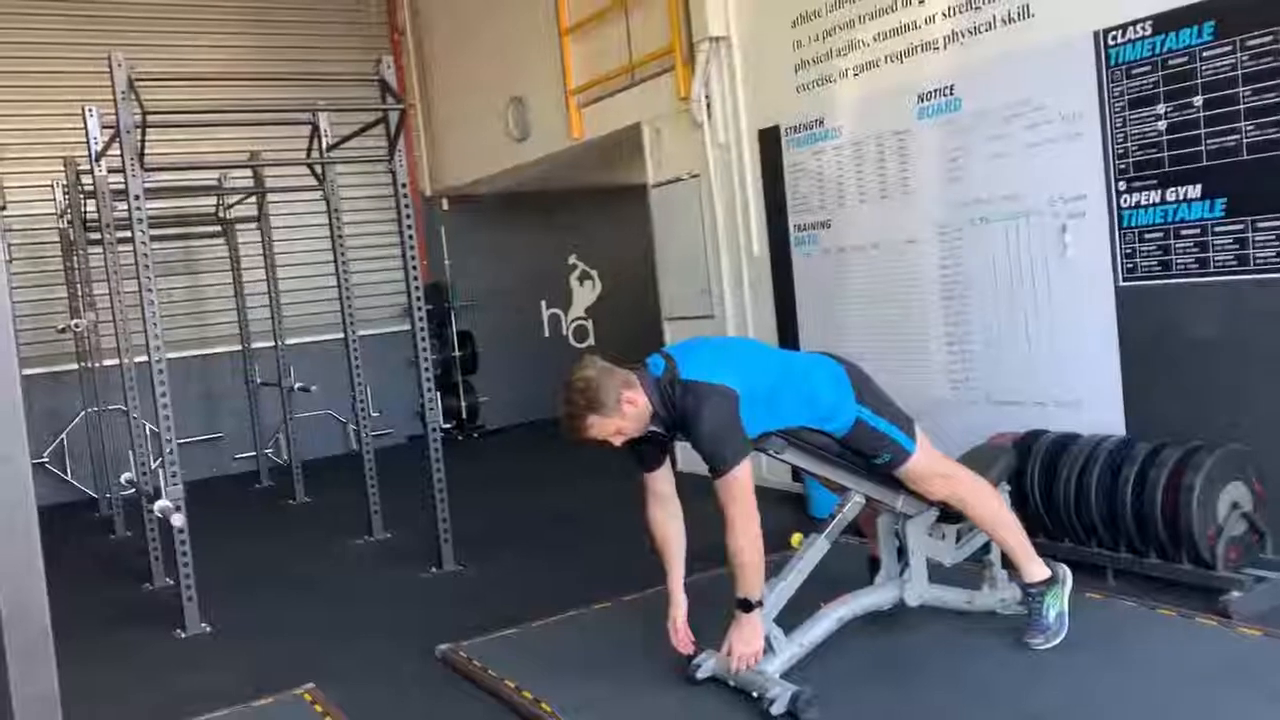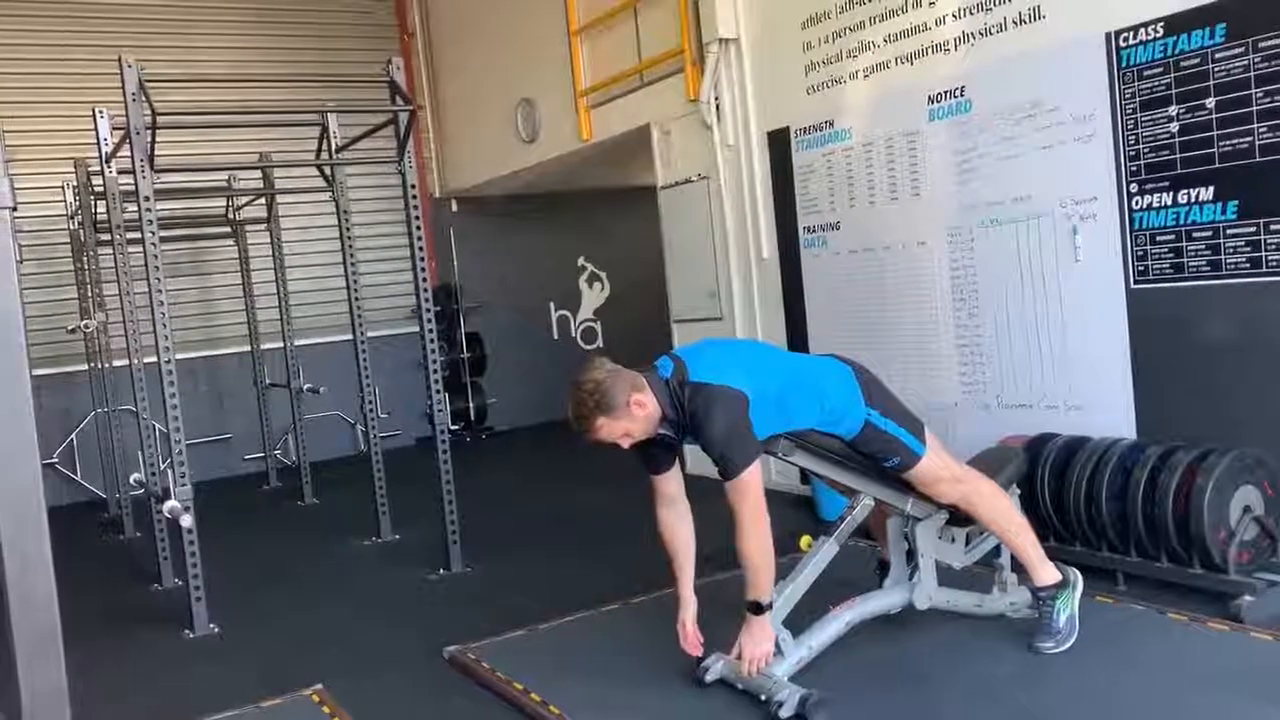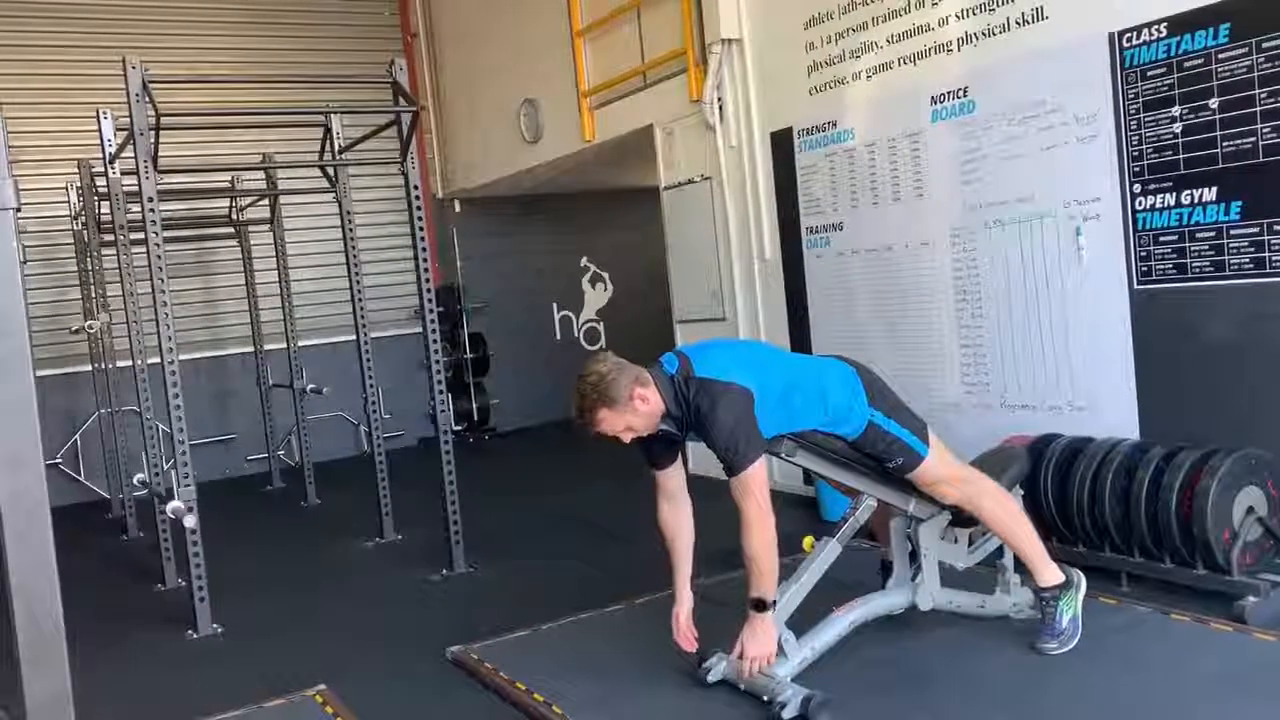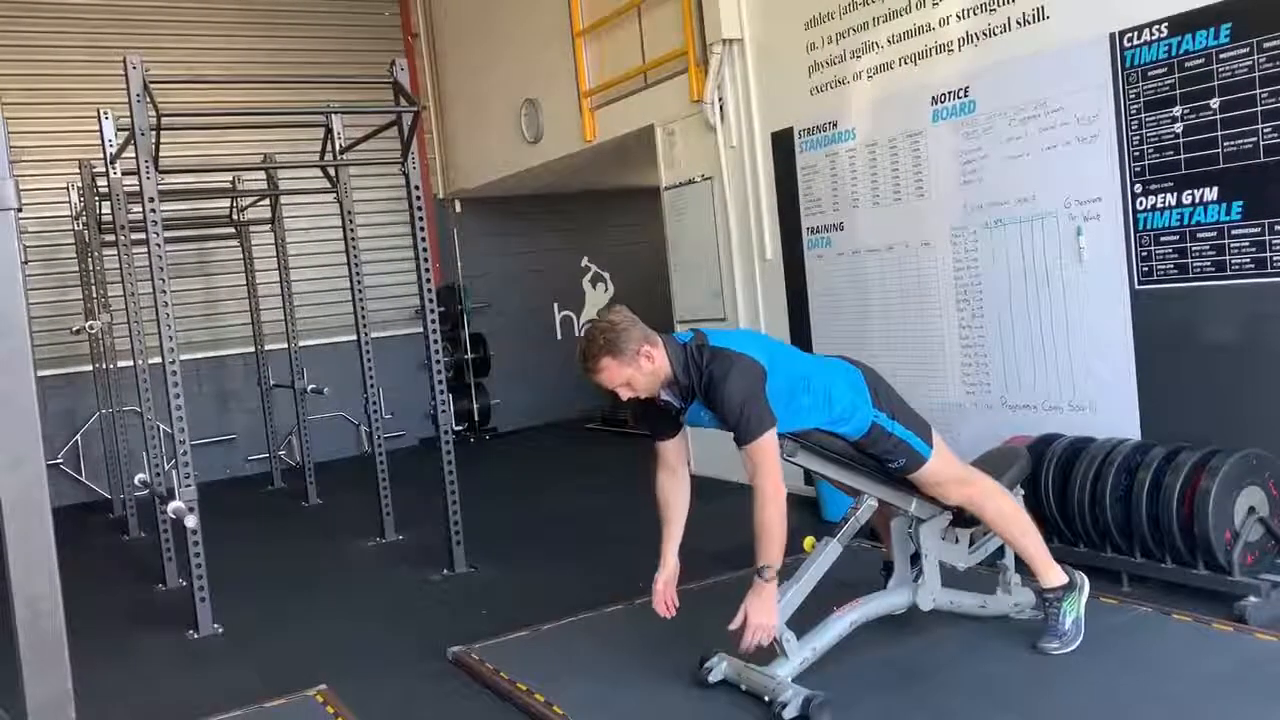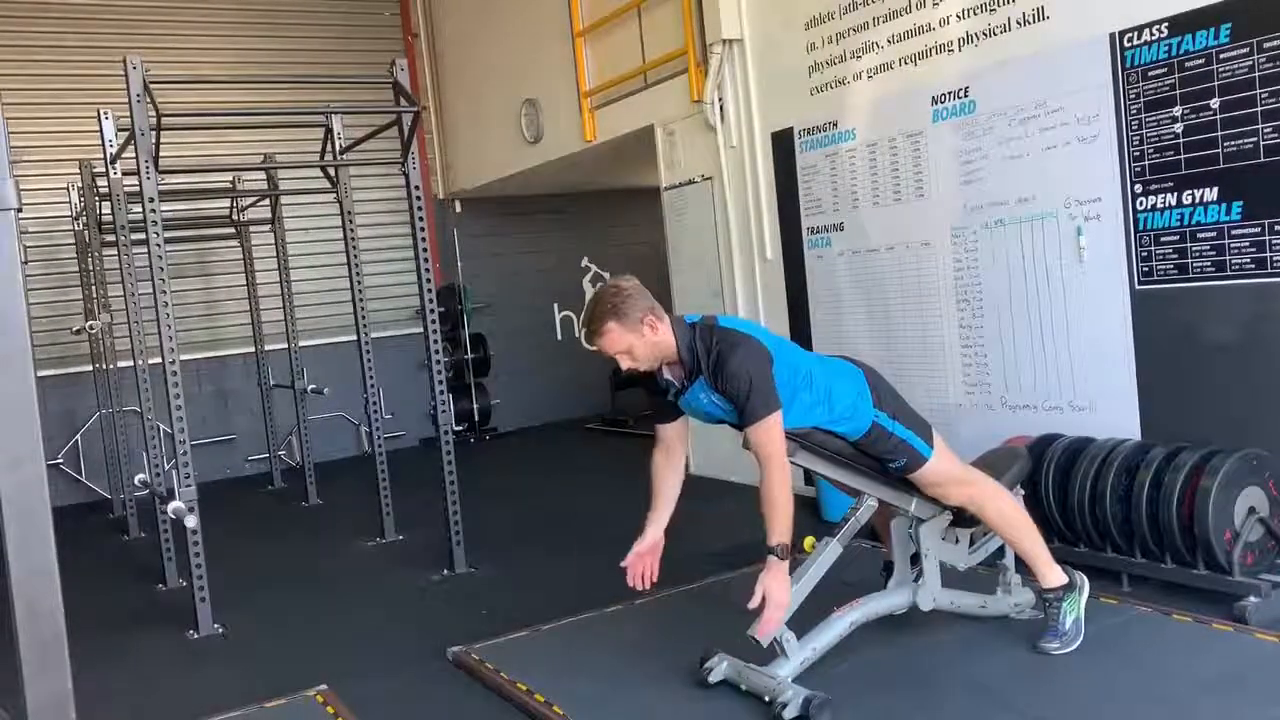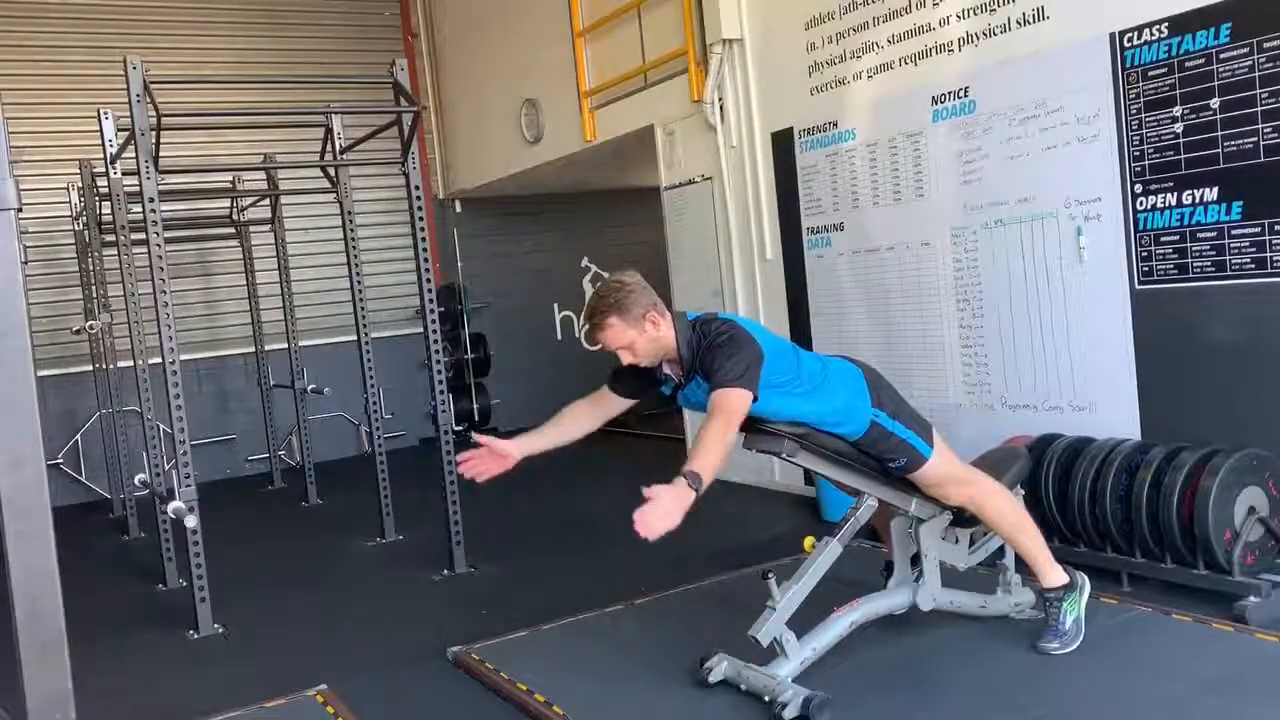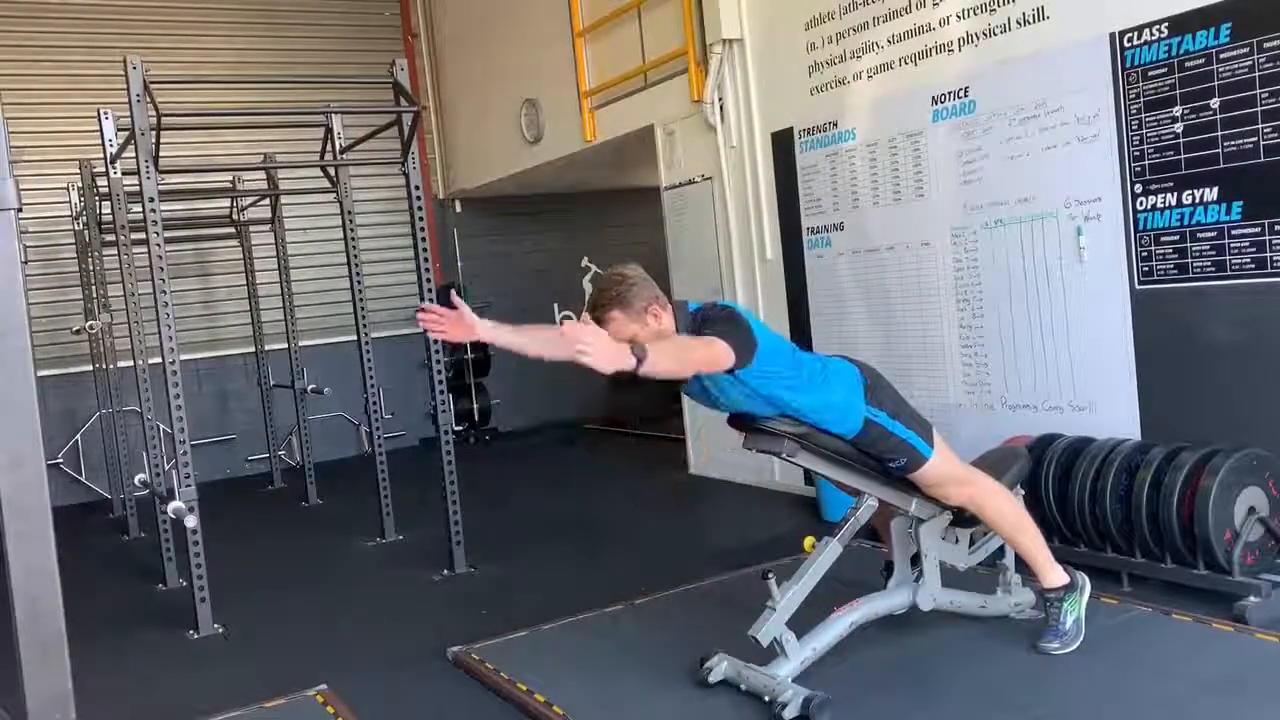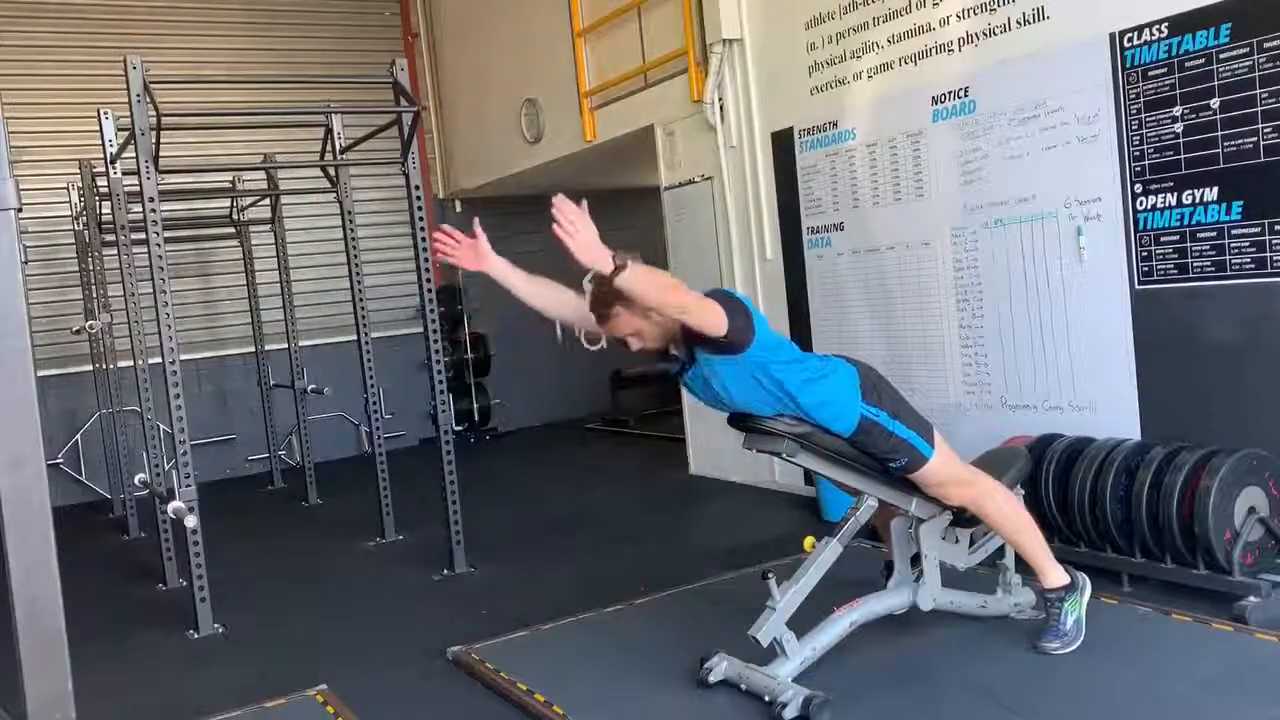
dt=0.5s
person 1, frame 1
left shoulder: (703, 403)
right shoulder: (641, 399)
left elbow: (742, 517)
right elbow: (662, 501)
left wrist: (748, 614)
right wrist: (677, 595)
left hip: (835, 395)
right hip: (802, 410)
left knee: (937, 478)
left ankle: (1041, 579)
person 1, frame 2
left shoulder: (712, 407)
right shoulder: (649, 402)
left elbow: (751, 518)
right elbow: (671, 504)
left wrist: (758, 617)
right wrist: (687, 597)
left hip: (844, 398)
right hip: (810, 411)
left knee: (947, 482)
left ankle: (1052, 583)
person 1, frame 3
left shoulder: (717, 401)
right shoulder: (653, 400)
left elbow: (756, 514)
right elbow: (672, 499)
left wrist: (761, 615)
right wrist: (683, 593)
left hip: (847, 399)
right hip: (814, 415)
left knee: (951, 482)
left ankle: (1056, 584)
person 1, frame 4
left shoulder: (726, 373)
right shoulder: (656, 386)
left elbow: (769, 485)
right elbow: (672, 469)
left wrist: (766, 585)
right wrist: (669, 560)
left hip: (853, 401)
right hip: (815, 419)
left knee: (954, 485)
left ankle: (1059, 585)
person 1, frame 5
left shoulder: (732, 353)
right shoulder: (661, 372)
left elbow: (774, 464)
right elbow: (670, 450)
left wrist: (777, 564)
right wrist: (654, 532)
left hip: (854, 402)
right hip: (817, 421)
left knee: (956, 486)
left ankle: (1059, 585)
person 1, frame 6
left shoulder: (725, 342)
right shoulder: (654, 364)
left elbow: (725, 422)
right elbow: (593, 407)
left wrist: (684, 489)
right wrist: (519, 447)
left hip: (857, 402)
right hip: (815, 423)
left knee: (956, 486)
left ankle: (1060, 586)
right ankle: (913, 573)
person 1, frame 7
left shoulder: (721, 324)
right shoulder: (663, 338)
left elbow: (698, 357)
right elbow: (568, 342)
left wrist: (626, 358)
right wrist: (482, 328)
left hip: (855, 402)
right hip: (817, 421)
left knee: (956, 485)
left ankle: (1060, 586)
right ankle: (912, 572)
person 1, frame 8
left shoulder: (722, 312)
right shoulder: (665, 330)
left elbow: (679, 299)
right elbow: (568, 307)
left wrist: (606, 263)
right wrist: (493, 265)
left hip: (853, 400)
right hip: (820, 423)
left knee: (957, 485)
left ankle: (1061, 585)
